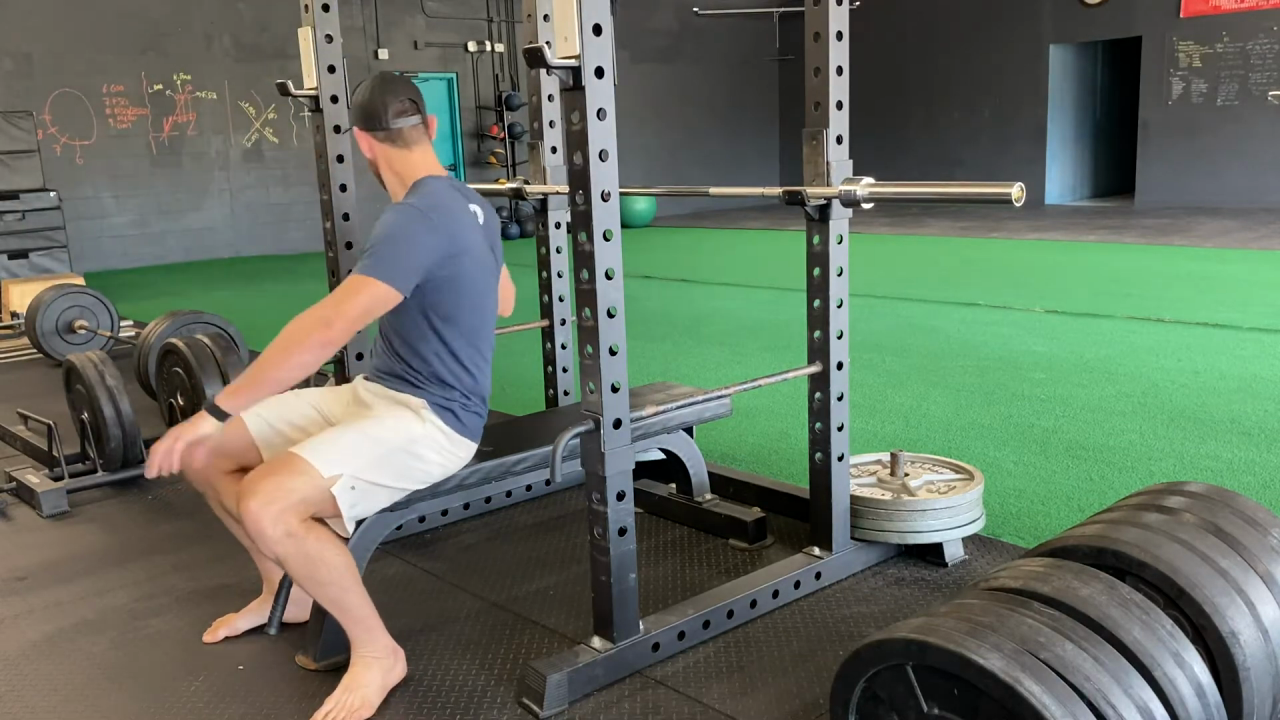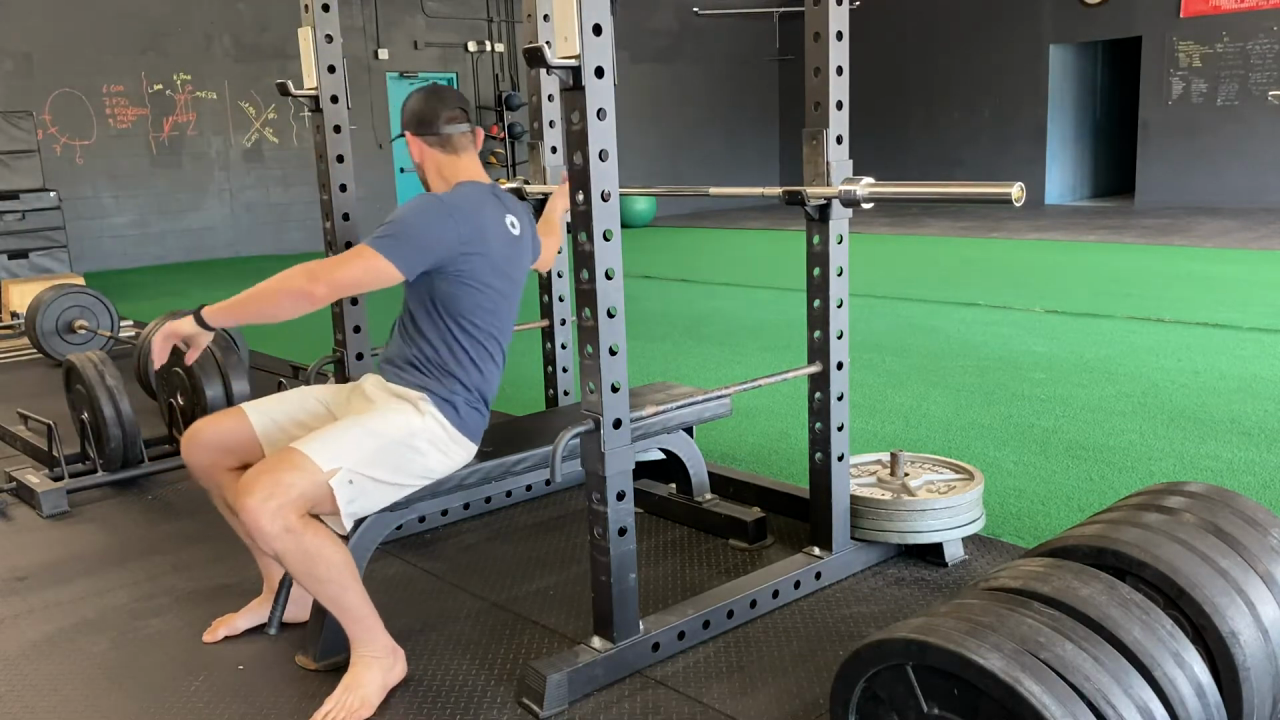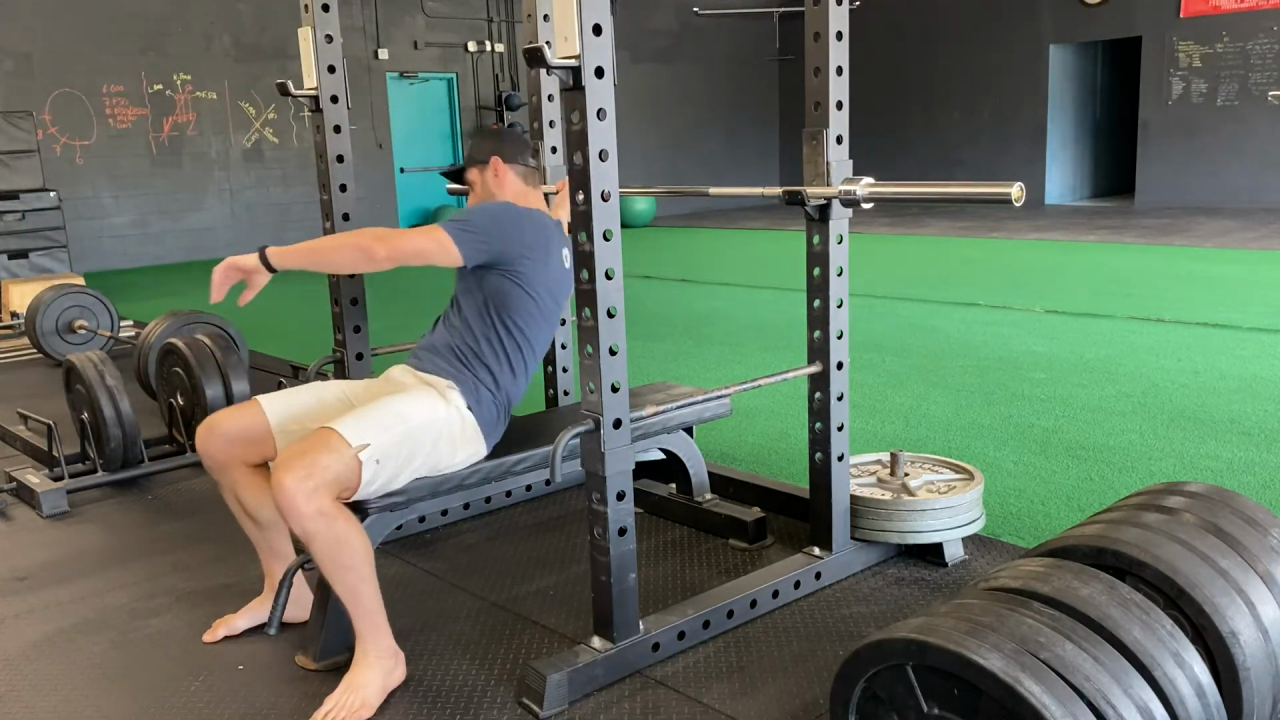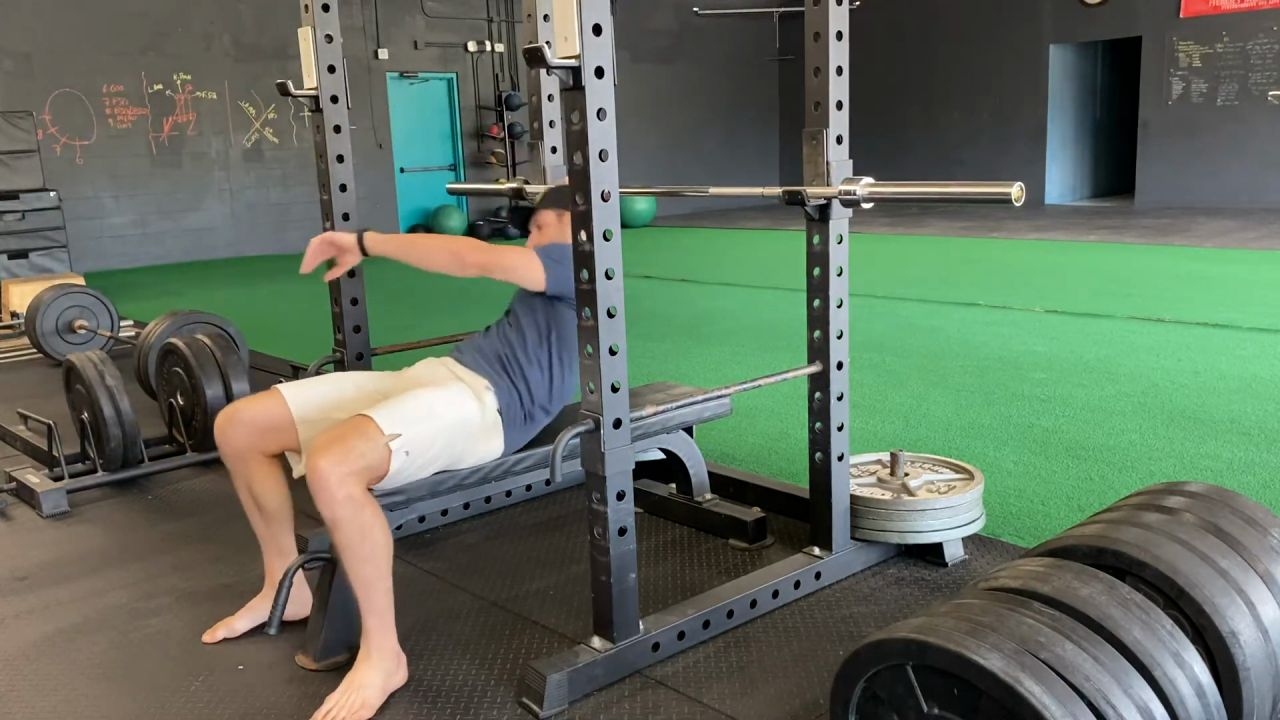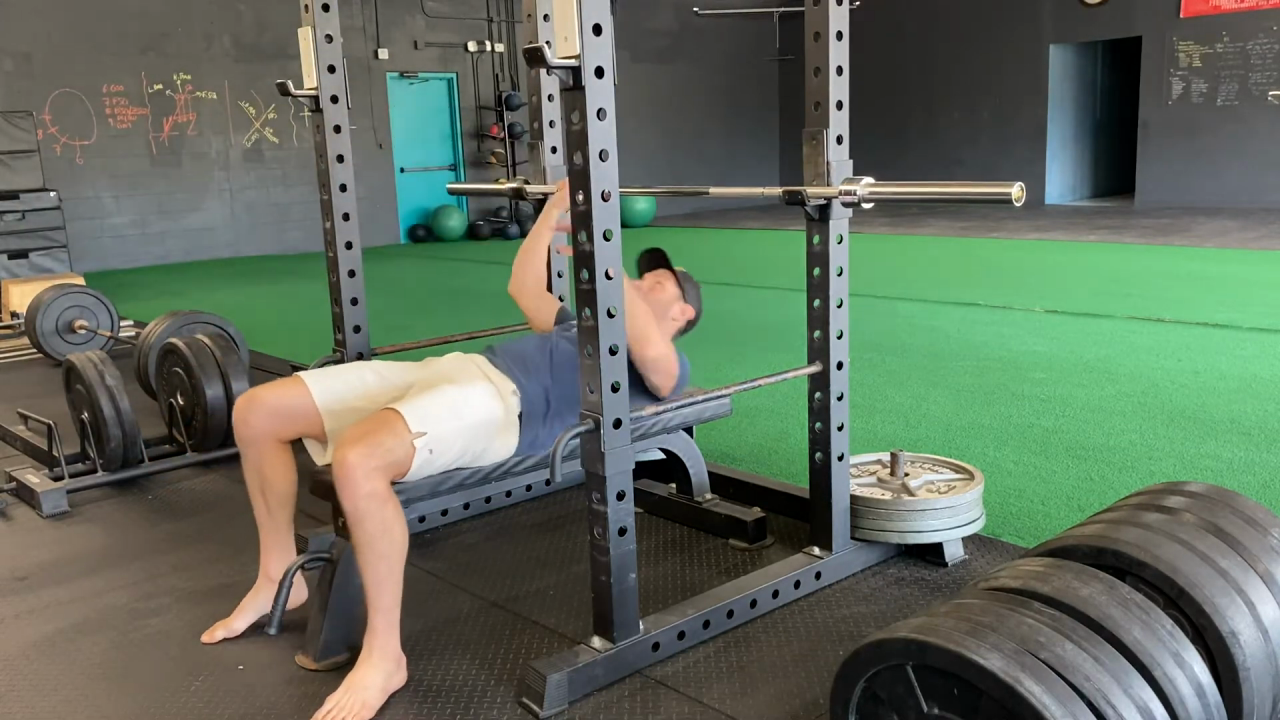
dt=0.4s
person 1, frame 1
left shoulder: (417, 218)
right shoulder: (467, 204)
left elbow: (328, 328)
right elbow: (503, 302)
left wrist: (218, 410)
left hip: (428, 420)
right hip: (376, 394)
left knee: (265, 506)
right knee: (200, 454)
left ankle: (377, 652)
right ankle: (284, 588)
person 1, frame 2
left shoulder: (441, 213)
right shoulder: (511, 214)
left elbow: (321, 284)
right elbow: (544, 253)
left wrist: (206, 319)
right wrist: (561, 197)
left hip: (430, 418)
right hip: (382, 390)
left knee: (264, 501)
right knee: (204, 444)
left ankle: (376, 652)
right ankle: (285, 589)
person 1, frame 3
left shoulder: (510, 222)
right shoulder: (549, 242)
left elbow: (383, 249)
left wrist: (269, 259)
right wrist: (562, 209)
left hip: (450, 407)
right hip: (404, 383)
left knee: (298, 482)
right knee: (219, 437)
left ankle: (379, 653)
right ankle: (285, 588)
person 1, frame 4
right shoulder: (568, 292)
left elbow: (472, 258)
left wrist: (363, 243)
right wrist: (549, 207)
left hip: (479, 407)
left knee: (331, 466)
right knee: (237, 425)
left ankle: (383, 656)
right ankle: (289, 586)
person 1, frame 5
left shoulder: (658, 362)
left elbow: (660, 368)
right elbow: (524, 287)
right wrist: (557, 208)
left hip: (498, 404)
left knee: (356, 461)
right knee: (256, 412)
left ankle: (384, 654)
right ankle: (277, 577)
